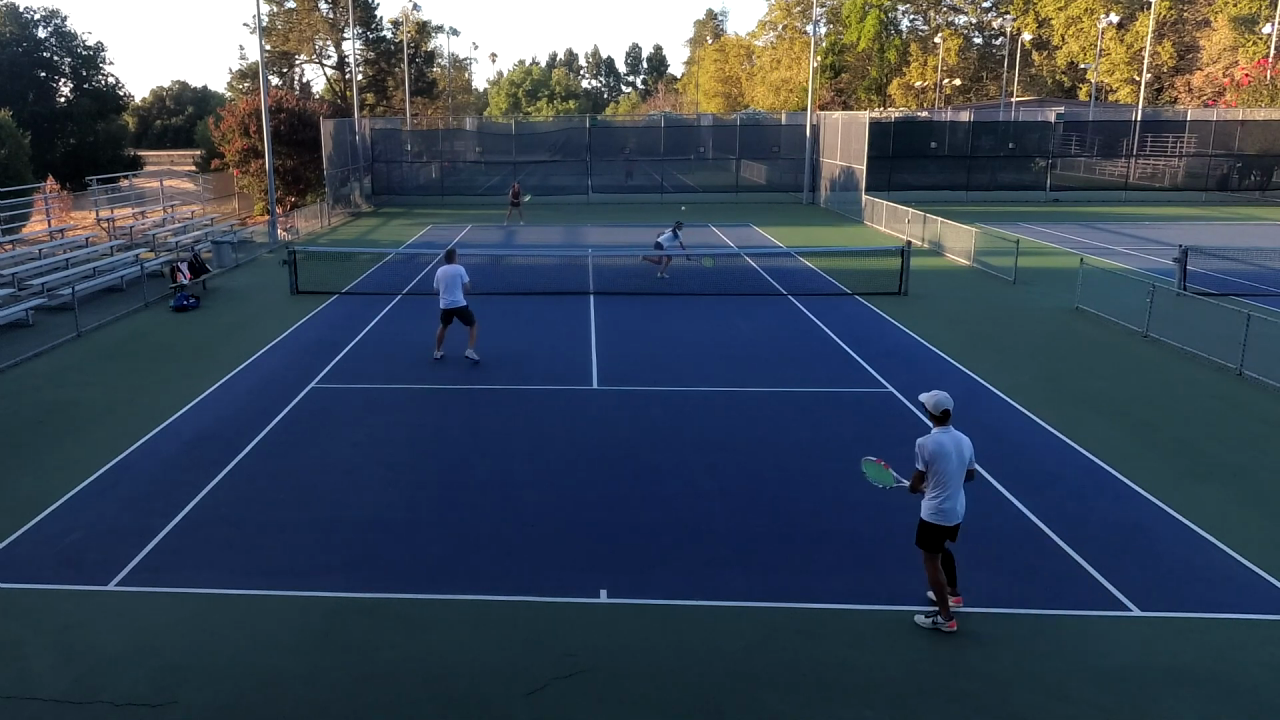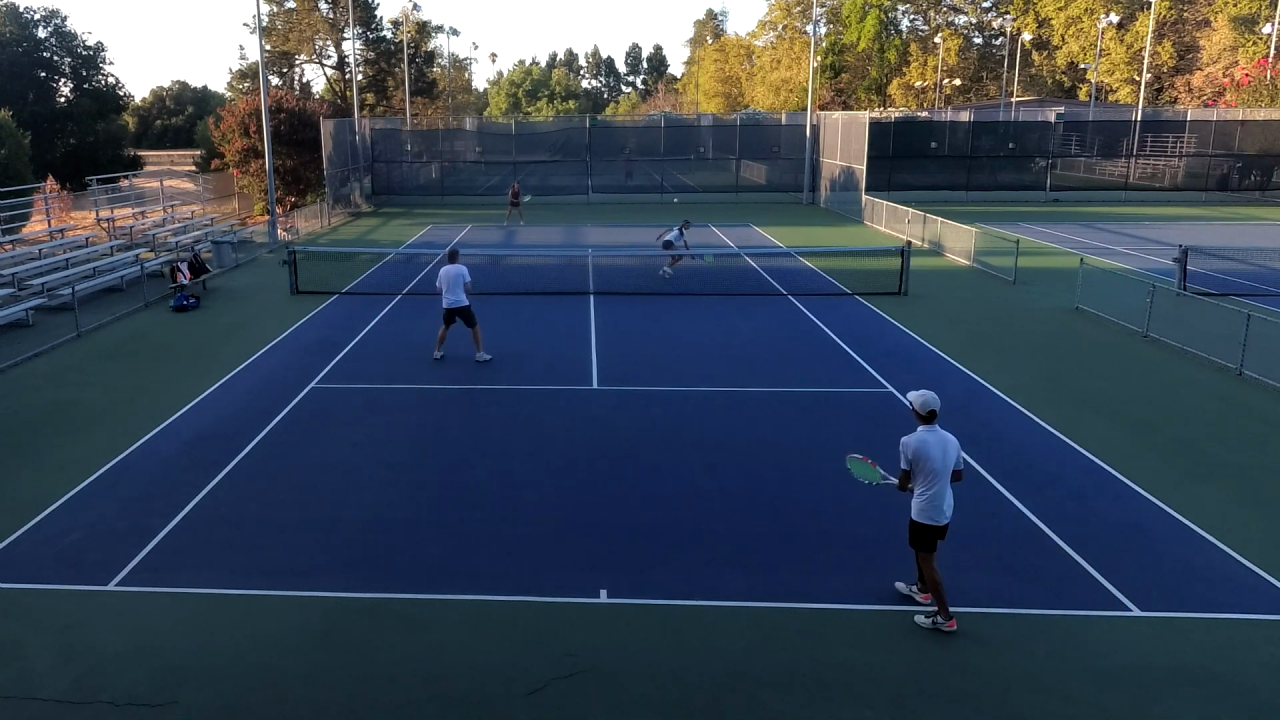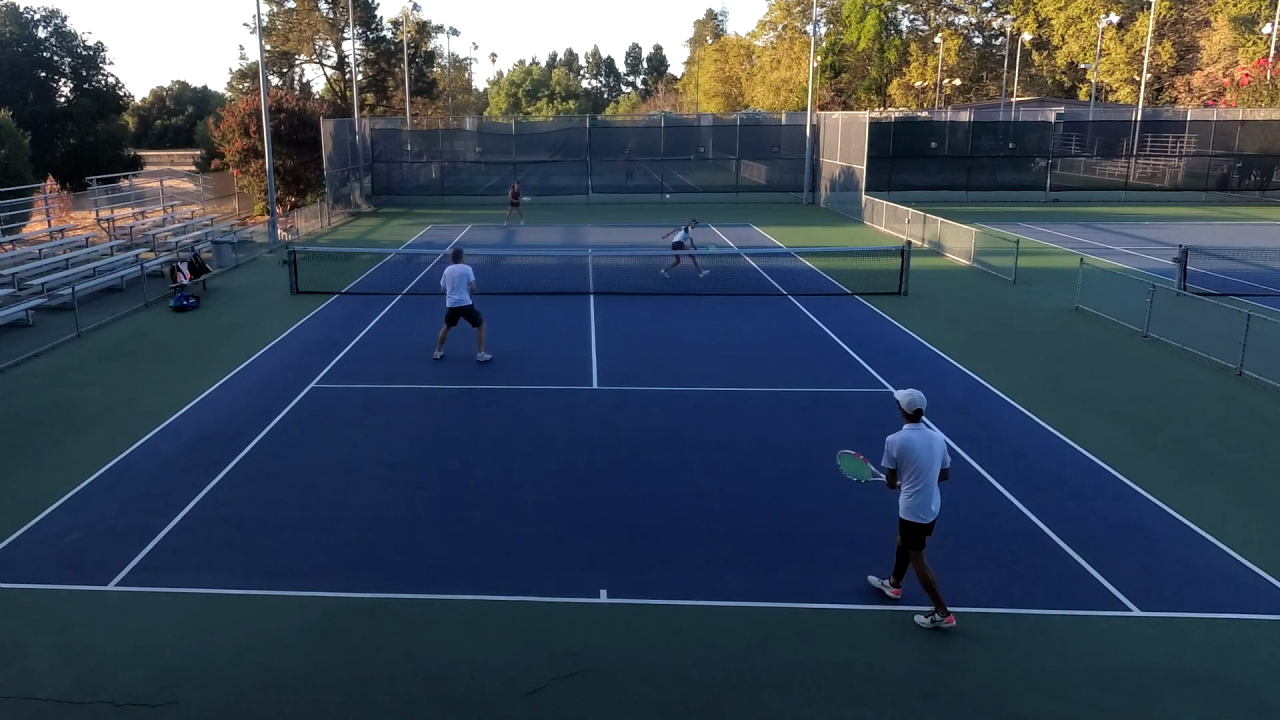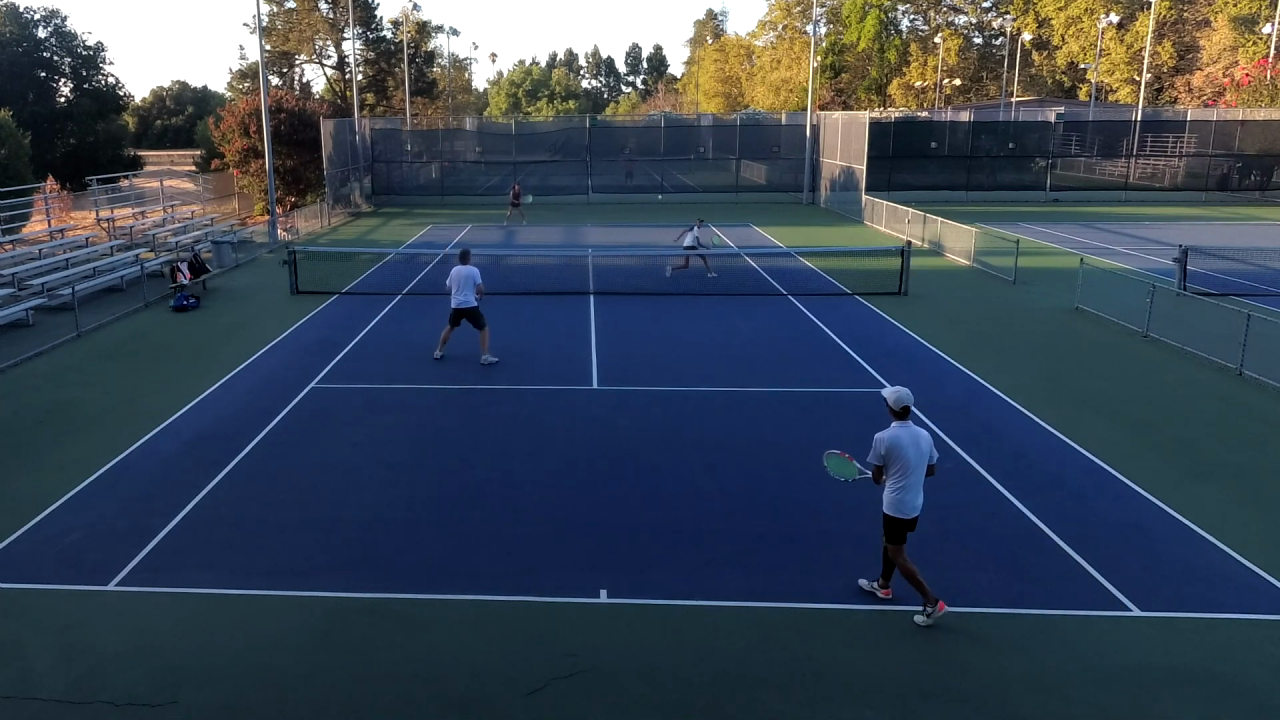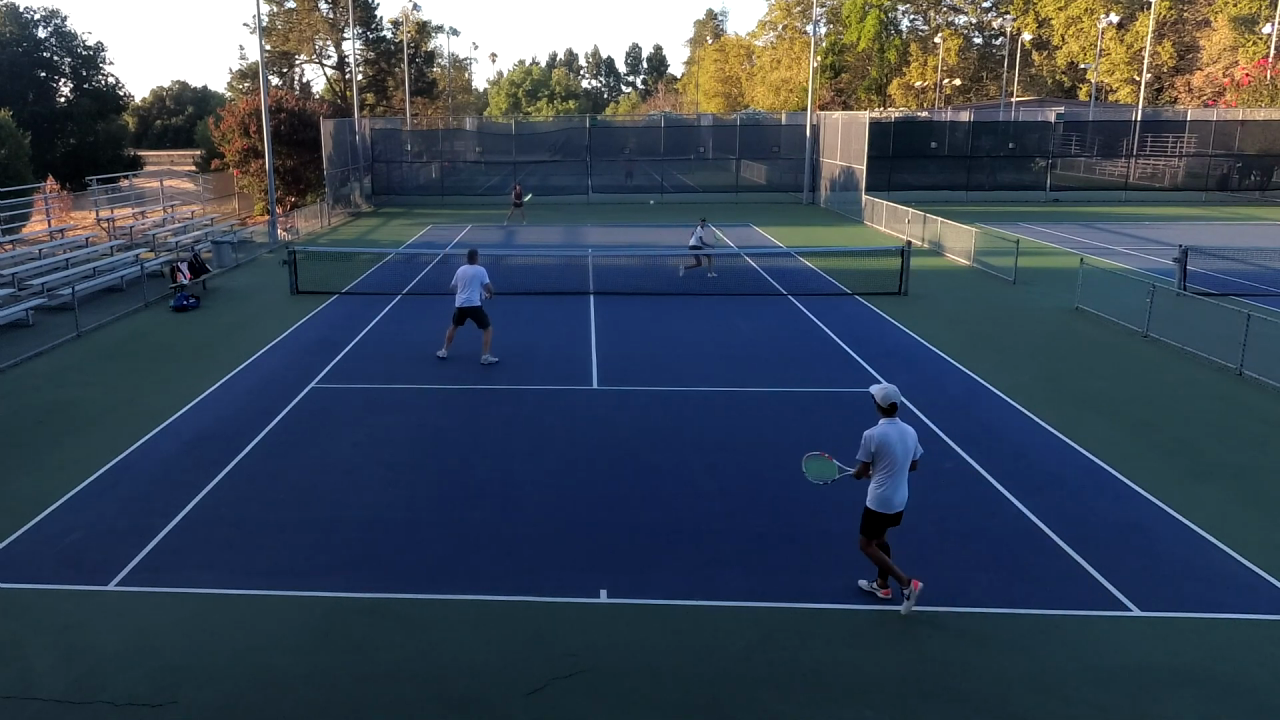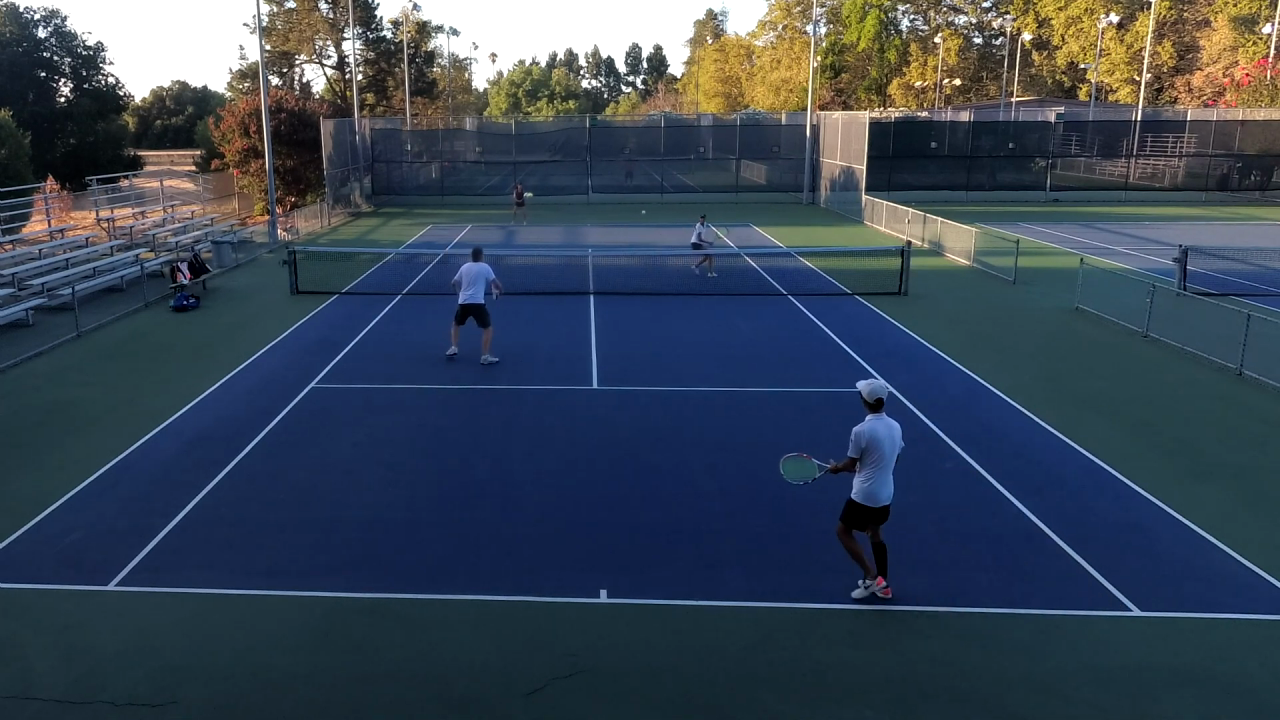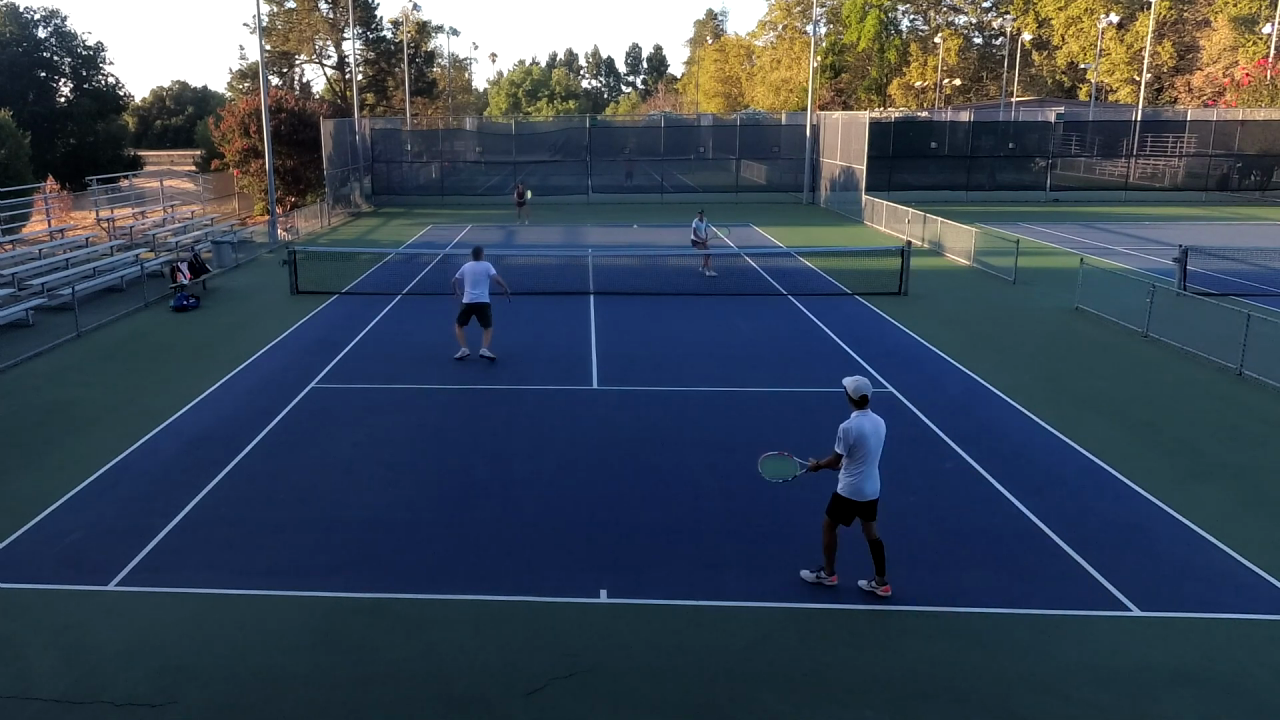
dt=0.1s
person 1, frame 1
left shoulder: (925, 443)
right shoulder: (965, 441)
left elbow: (917, 482)
right elbow: (970, 475)
left wrist: (916, 488)
left hip: (935, 512)
right hip: (957, 510)
left knee: (931, 561)
right knee: (941, 549)
left ankle: (945, 617)
right ankle: (953, 594)
person 1, frame 2
left shoulder: (909, 442)
right shoulder: (951, 440)
left elbow: (903, 481)
right elbow: (957, 476)
left wrist: (907, 485)
left hip: (924, 511)
right hip: (944, 509)
left knee: (927, 561)
right knee: (925, 549)
left ankle: (945, 617)
right ankle: (923, 589)
person 1, frame 3
left shoulder: (895, 441)
right shoulder: (938, 438)
left elbow: (890, 478)
right elbow: (944, 475)
left wrist: (897, 483)
left hip: (912, 510)
right hip: (931, 507)
left knee: (918, 561)
right knee: (903, 544)
left ankle: (943, 613)
right ankle: (893, 584)
person 1, frame 4
left shoulder: (883, 438)
right shoulder: (924, 435)
left elbow: (877, 475)
right elbow: (931, 470)
left wrist: (881, 479)
left hip: (895, 505)
right hip: (914, 503)
left knee: (897, 556)
right knee: (889, 541)
left ankle: (933, 603)
right ankle: (883, 585)
person 1, frame 5
left shoulder: (873, 435)
right shoulder: (910, 432)
left elbow: (863, 470)
right elbow: (912, 465)
left wrist: (858, 473)
left hip: (879, 501)
right hip: (899, 500)
left knee: (867, 546)
right knee: (878, 539)
left ankle: (908, 582)
right ankle: (882, 585)
person 1, frame 6
left shoulder: (861, 431)
right shoulder: (895, 427)
left elbow: (850, 465)
left wrist: (836, 467)
left hip: (864, 494)
right hip: (885, 494)
left knee: (843, 532)
right knee: (875, 535)
left ankle: (872, 577)
right ankle: (882, 584)
person 1, frame 7
left shoulder: (848, 427)
right shoulder: (879, 422)
left elbow: (835, 461)
left wrist: (817, 465)
left hip: (850, 490)
right hip: (872, 489)
left knee: (828, 526)
right knee: (871, 531)
left ankle: (828, 573)
right ankle: (881, 582)
